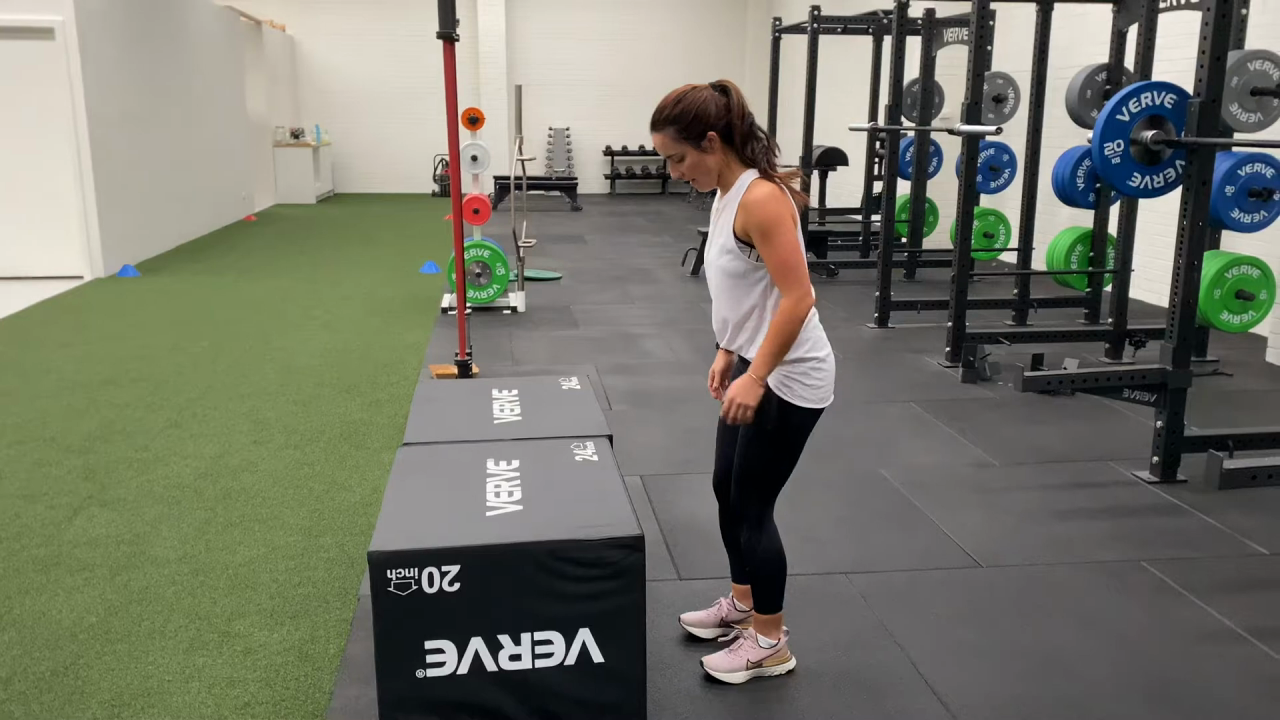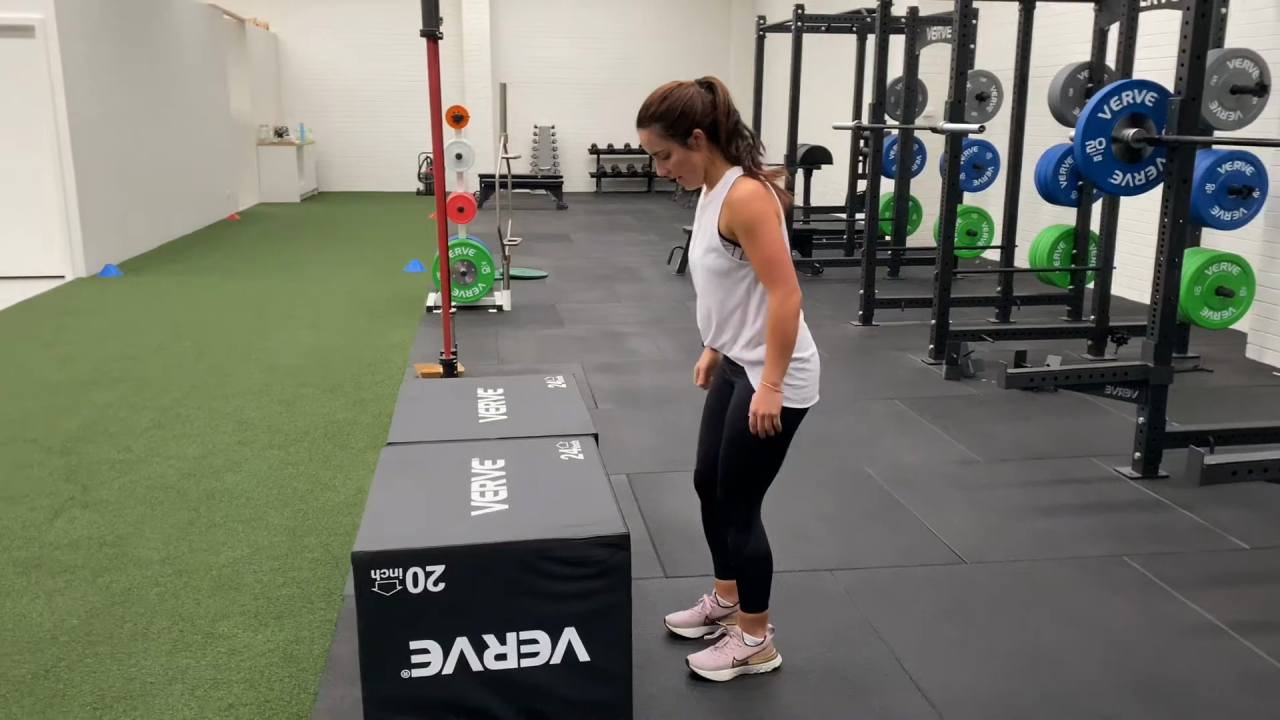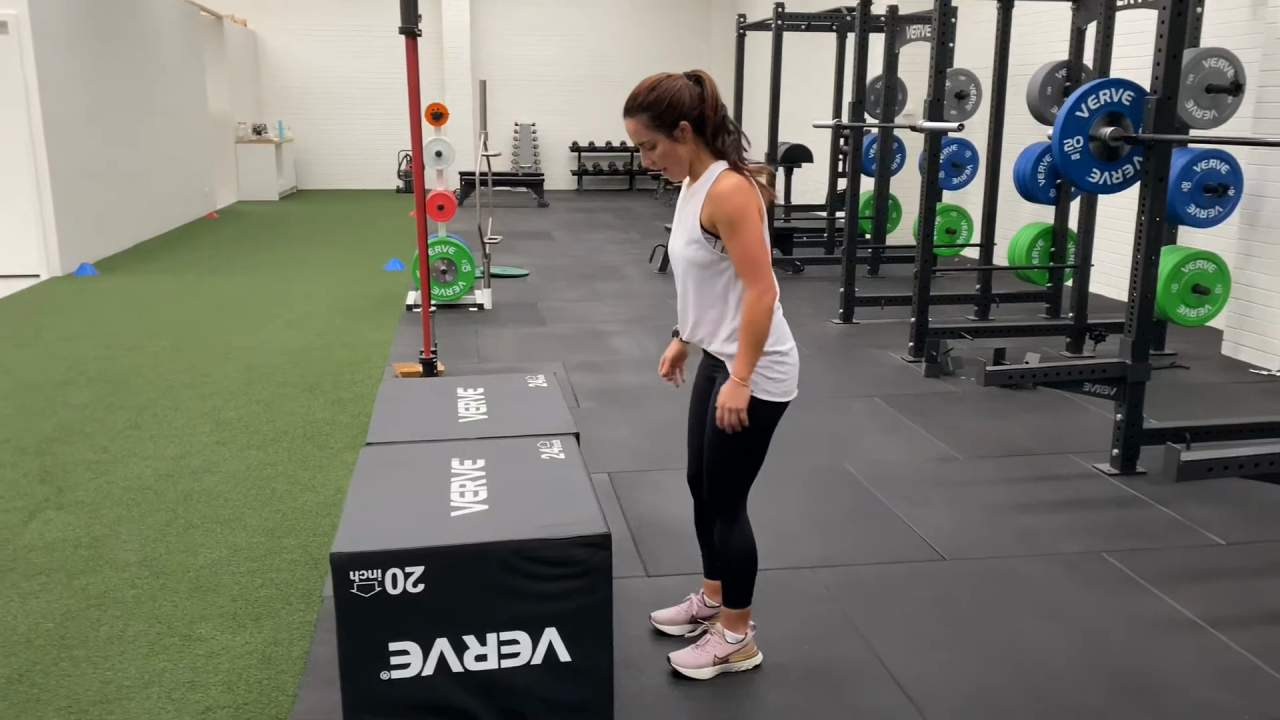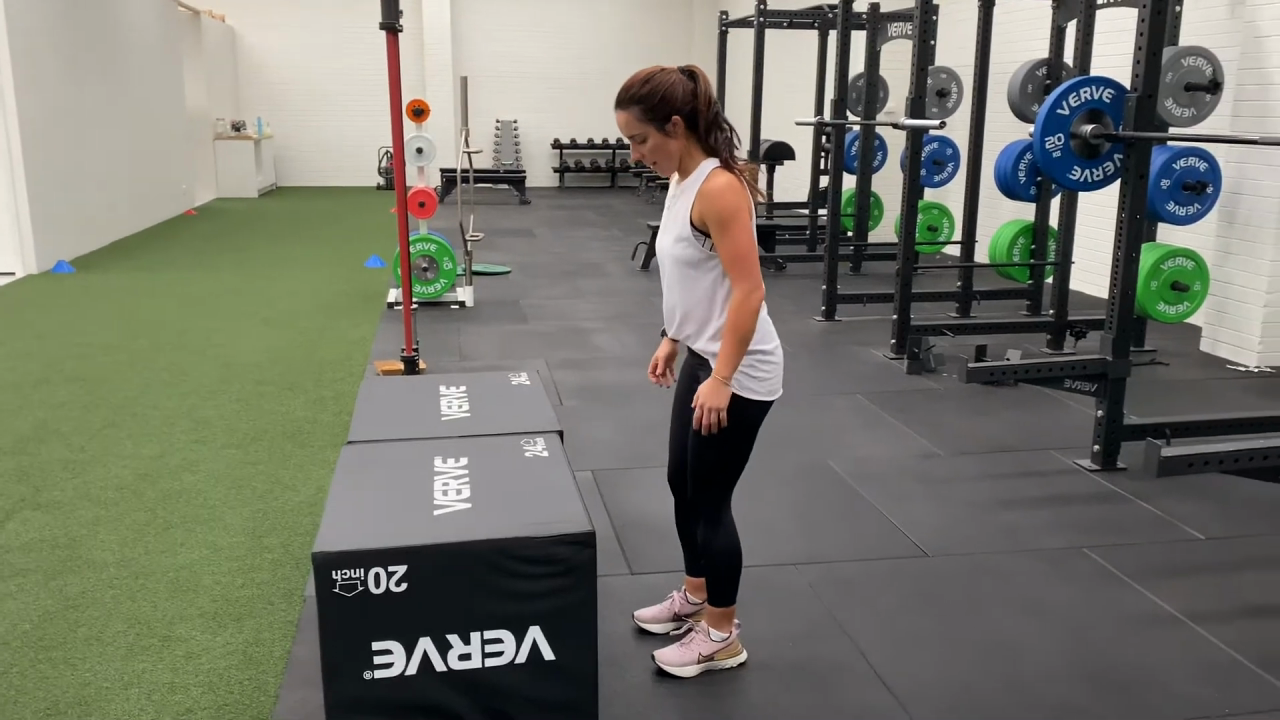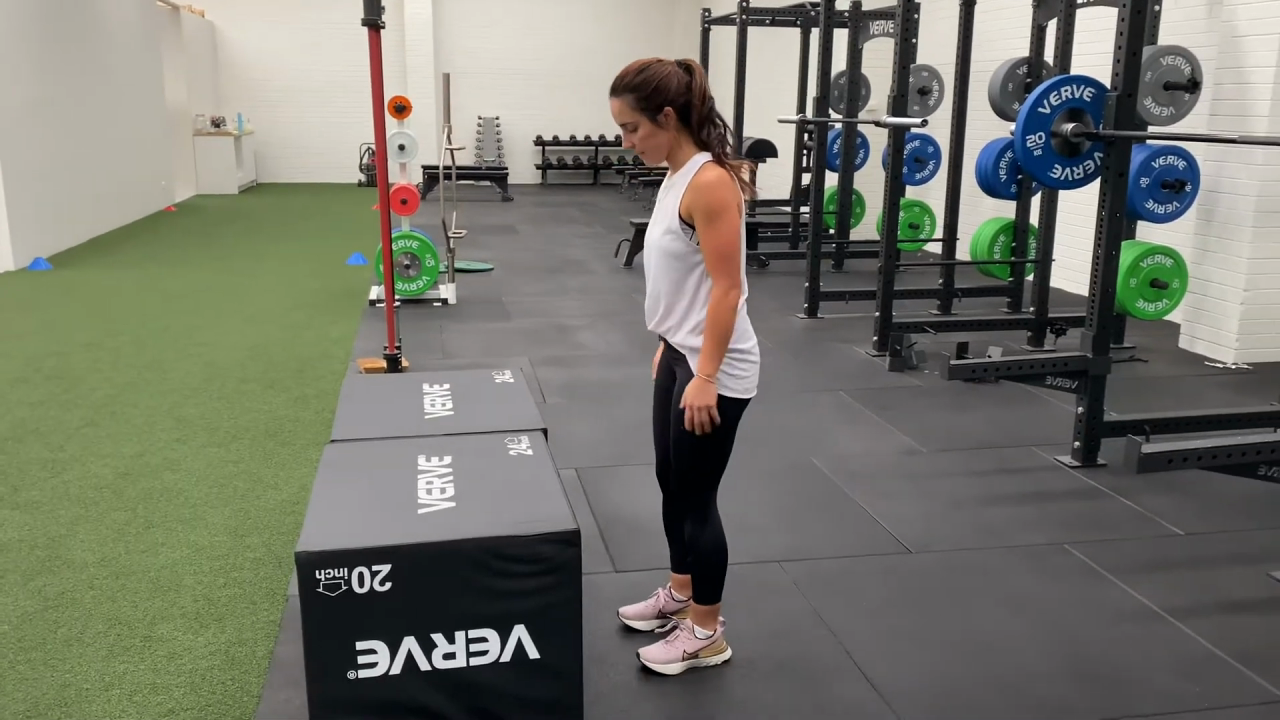
dt=0.4s
person 1, frame 1
left shoulder: (761, 199)
right shoulder: (727, 195)
left elbow: (797, 297)
left wrist: (753, 379)
right wrist: (727, 353)
left hip: (789, 378)
right hip: (755, 364)
left knee: (751, 503)
right knee: (728, 490)
left ankle: (770, 642)
right ankle: (742, 604)
person 1, frame 2
left shoulder: (745, 196)
right shoulder: (712, 192)
left elbow: (785, 296)
left wrist: (771, 387)
right wrist: (713, 350)
left hip: (772, 375)
right hip: (738, 365)
left knee: (738, 502)
right knee: (709, 485)
left ankle: (755, 640)
right ankle: (726, 600)
person 1, frame 3
left shoulder: (728, 190)
right shoulder: (694, 185)
left elbow: (761, 291)
left wrist: (741, 381)
right wrist: (682, 338)
left hip: (753, 372)
right hip: (718, 359)
left knee: (725, 499)
right knee: (702, 486)
left ankle: (737, 637)
right ankle: (713, 599)
person 1, frame 4
left shoulder: (718, 188)
right shoulder: (683, 181)
left elbow: (748, 291)
left wrist: (721, 379)
right wrist: (672, 339)
left hip: (736, 372)
right hip: (702, 358)
left knee: (709, 498)
right knee: (682, 485)
left ankle: (721, 636)
right ankle: (695, 596)
person 1, frame 5
left shoulder: (710, 182)
right shoulder: (677, 175)
left elbow: (727, 288)
left wrist: (705, 379)
left hip: (712, 369)
right hip: (681, 355)
left knee: (696, 496)
right knee: (671, 484)
left ankle: (706, 632)
right ankle: (680, 593)
